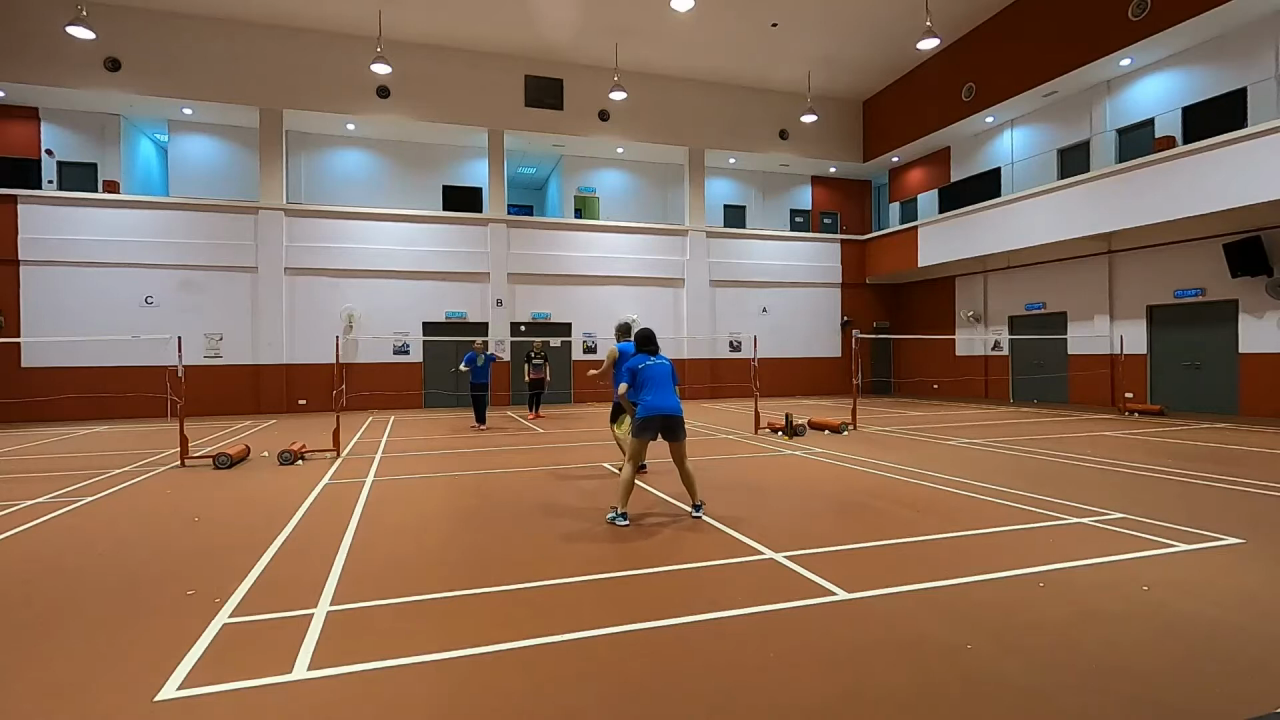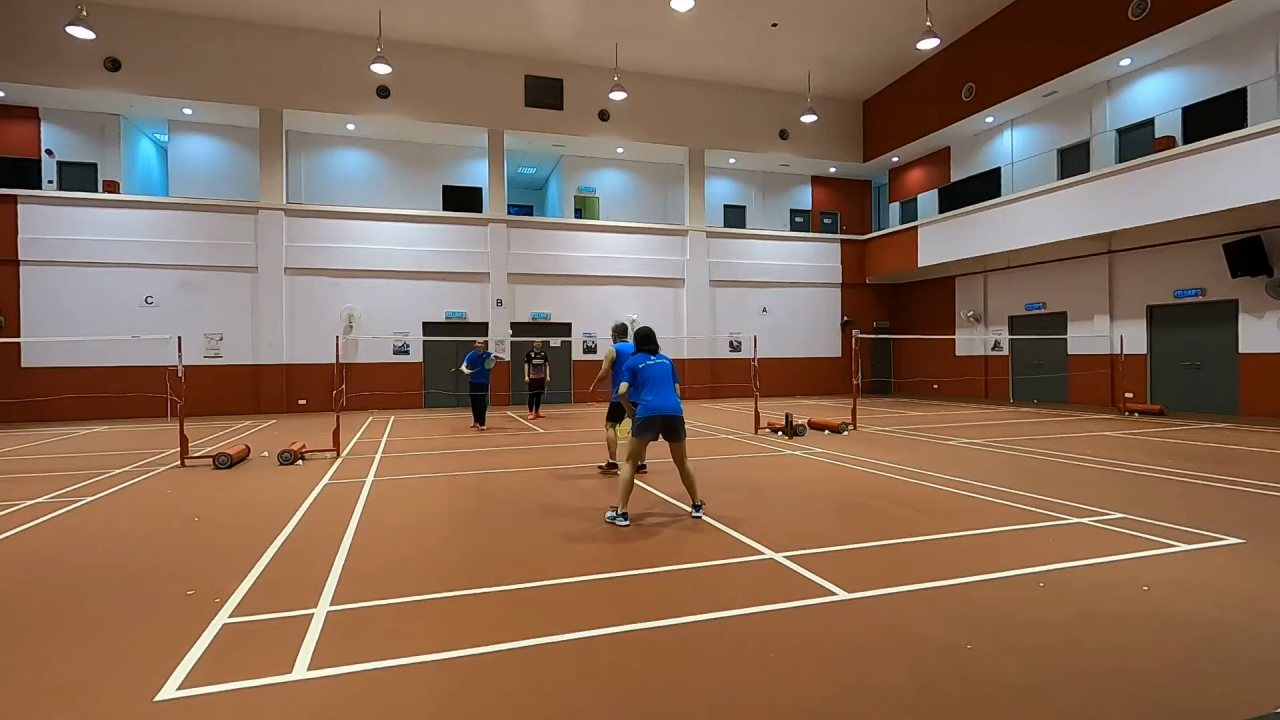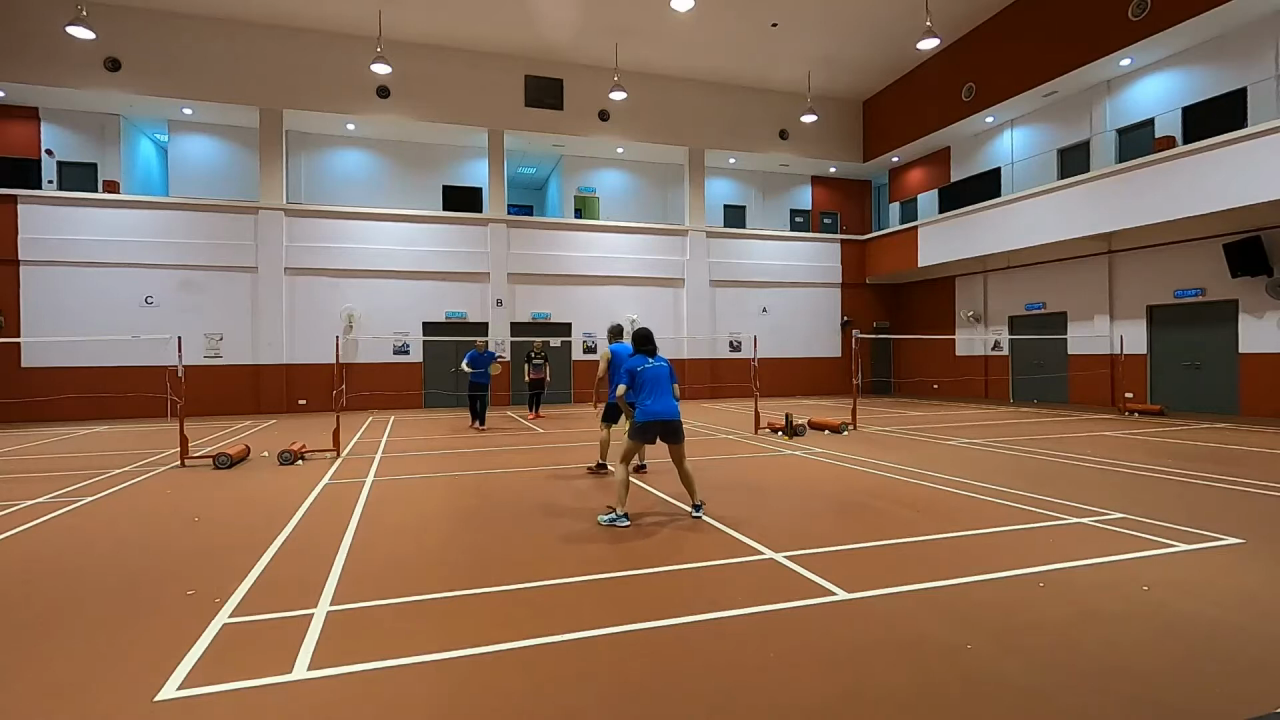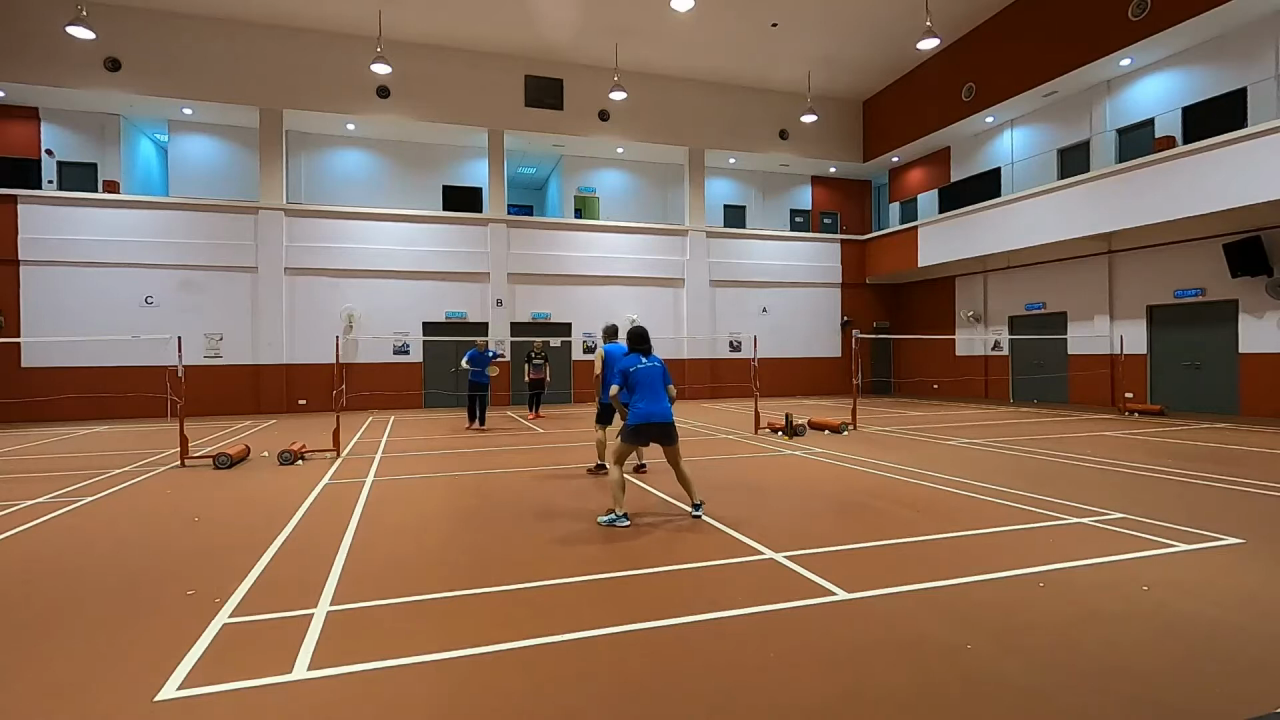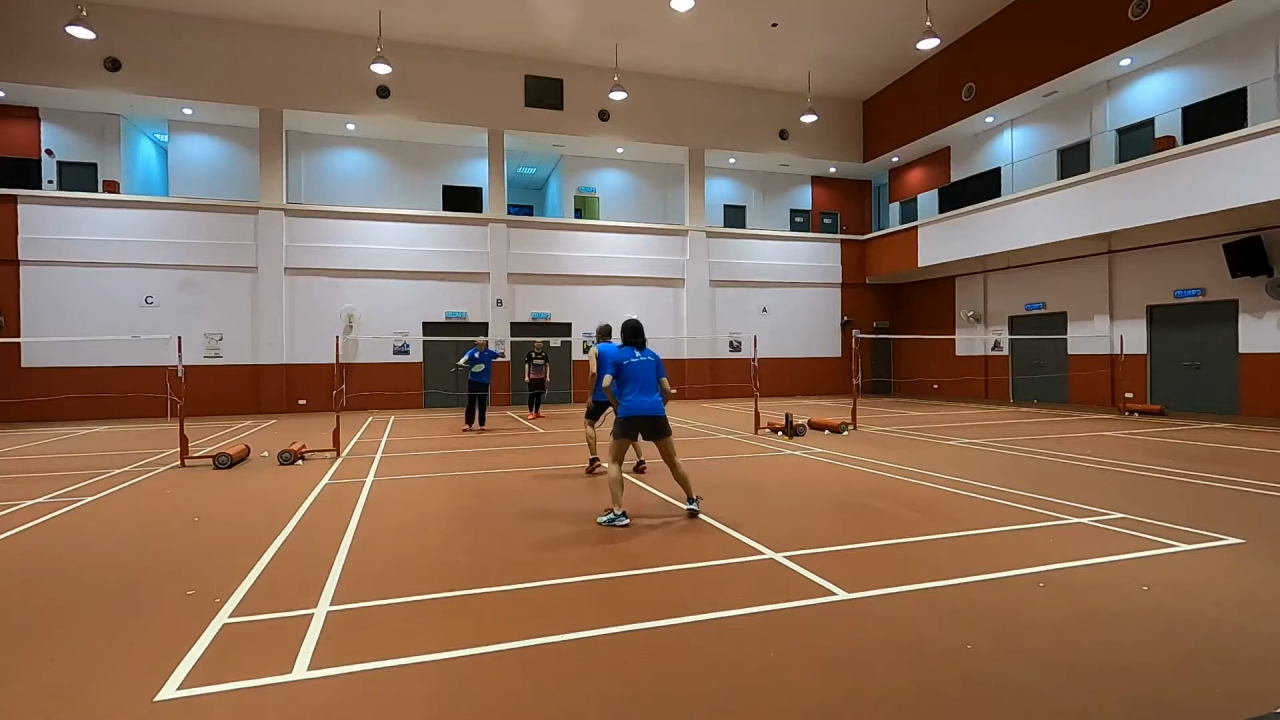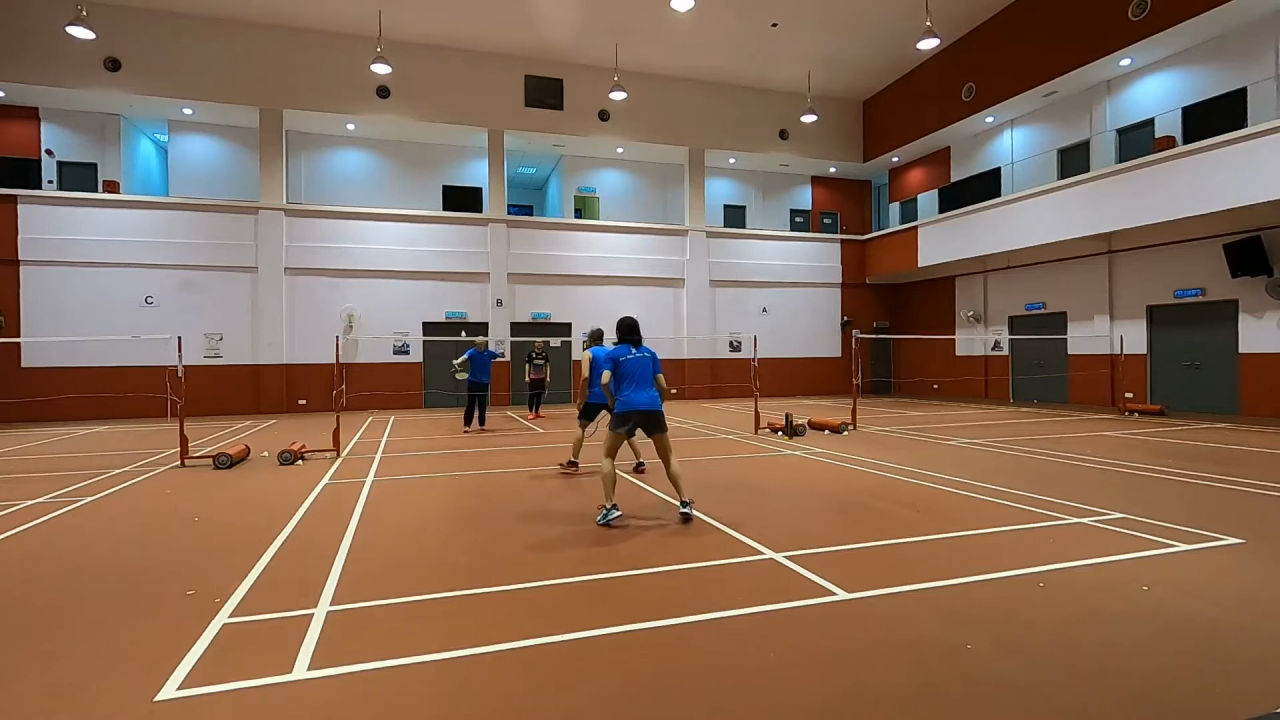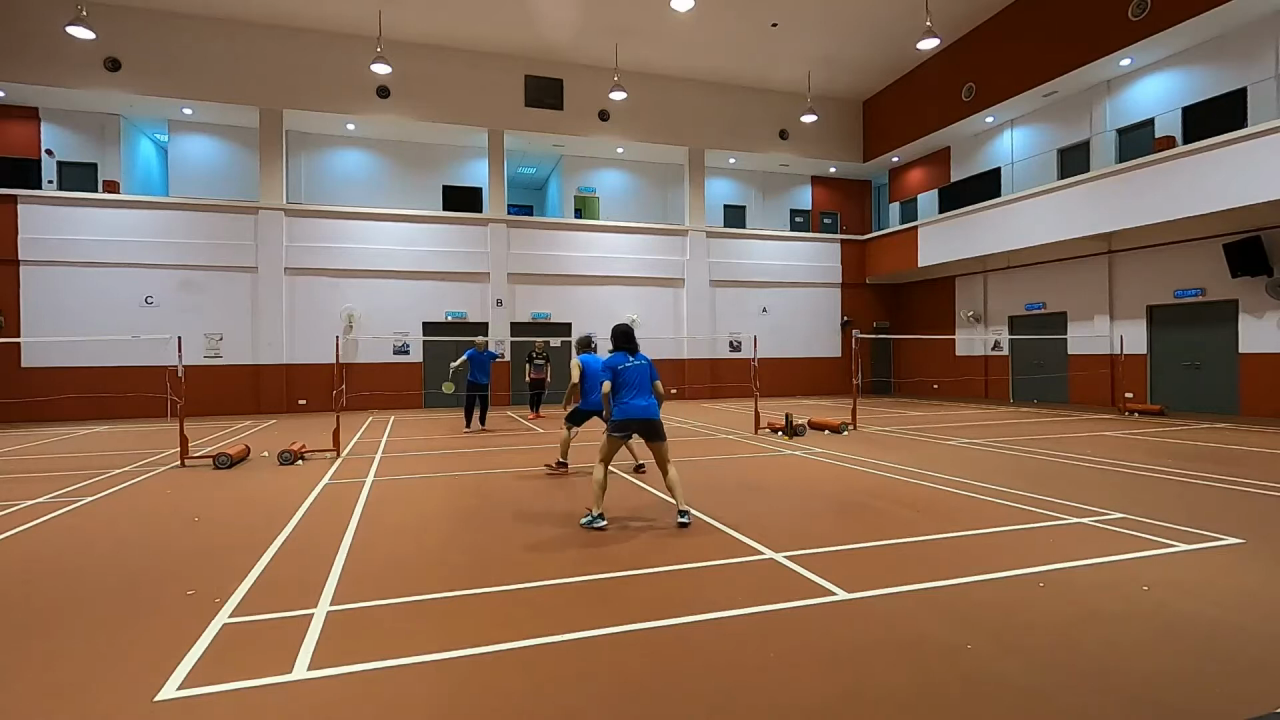
dt=0.1s
person 1, frame 1
left shoulder: (632, 364)
right shoulder: (666, 362)
left elbow: (621, 393)
left wrist: (631, 410)
left hip: (647, 413)
right hip: (674, 412)
left knee: (631, 462)
right knee: (682, 462)
left ankle: (621, 512)
right ankle: (697, 505)
person 1, frame 2
left shoulder: (632, 362)
right shoulder: (666, 361)
left elbow: (622, 392)
left wrist: (630, 410)
left hip: (647, 413)
right hip: (674, 412)
left knee: (631, 461)
right knee: (682, 462)
left ankle: (621, 512)
right ankle: (697, 505)
person 1, frame 3
left shoulder: (631, 364)
right shoulder: (664, 363)
left elbow: (620, 394)
right elbow: (676, 394)
left wrist: (628, 412)
left hip: (645, 417)
right hip: (672, 416)
left knee: (623, 462)
right knee: (681, 462)
left ankle: (620, 513)
right ankle: (697, 505)
person 1, frame 4
left shoulder: (623, 363)
right shoulder: (659, 362)
left elbow: (612, 393)
right elbow: (672, 395)
left wrist: (622, 412)
left hip: (638, 419)
right hip: (664, 418)
left knee: (616, 462)
right knee: (677, 463)
left ankle: (619, 513)
right ankle: (696, 505)
person 1, frame 5
left shoulder: (616, 356)
right shoulder: (653, 356)
left elbow: (606, 385)
right elbow: (666, 388)
left wrist: (616, 405)
left hip: (629, 413)
right hip: (655, 412)
left knee: (614, 461)
right knee: (672, 460)
left ankle: (618, 512)
right ankle: (692, 500)
person 1, frame 6
left shoulder: (613, 354)
right shoulder: (648, 353)
left elbow: (605, 382)
right elbow: (663, 385)
left wrist: (612, 401)
right wrist: (658, 405)
left hip: (625, 409)
right hip: (652, 408)
left knee: (608, 456)
right knee: (668, 457)
left ankle: (610, 506)
right ankle: (685, 503)
person 1, frame 7
left shoulder: (610, 362)
right shoulder: (645, 360)
left elbow: (606, 391)
right elbow: (660, 392)
left wrist: (608, 413)
left hip: (623, 416)
right hip: (650, 415)
left knee: (602, 462)
right knee: (666, 465)
left ankle: (596, 514)
right ankle: (683, 511)
